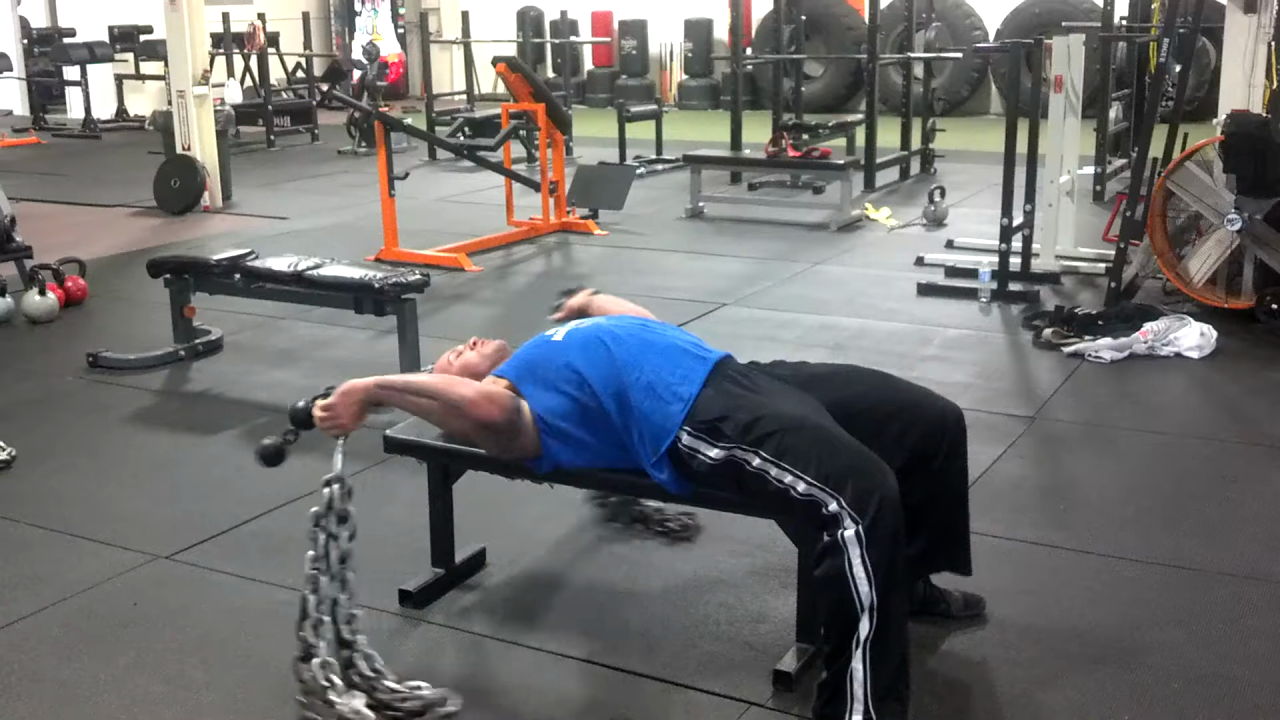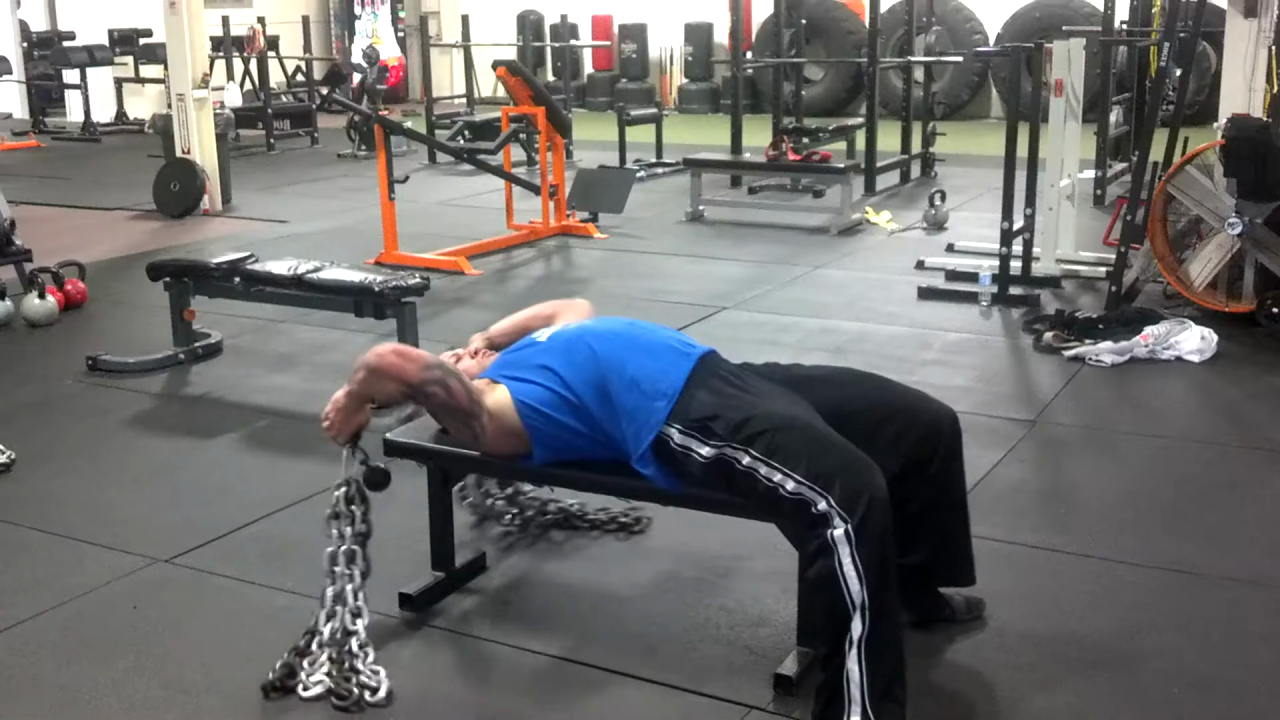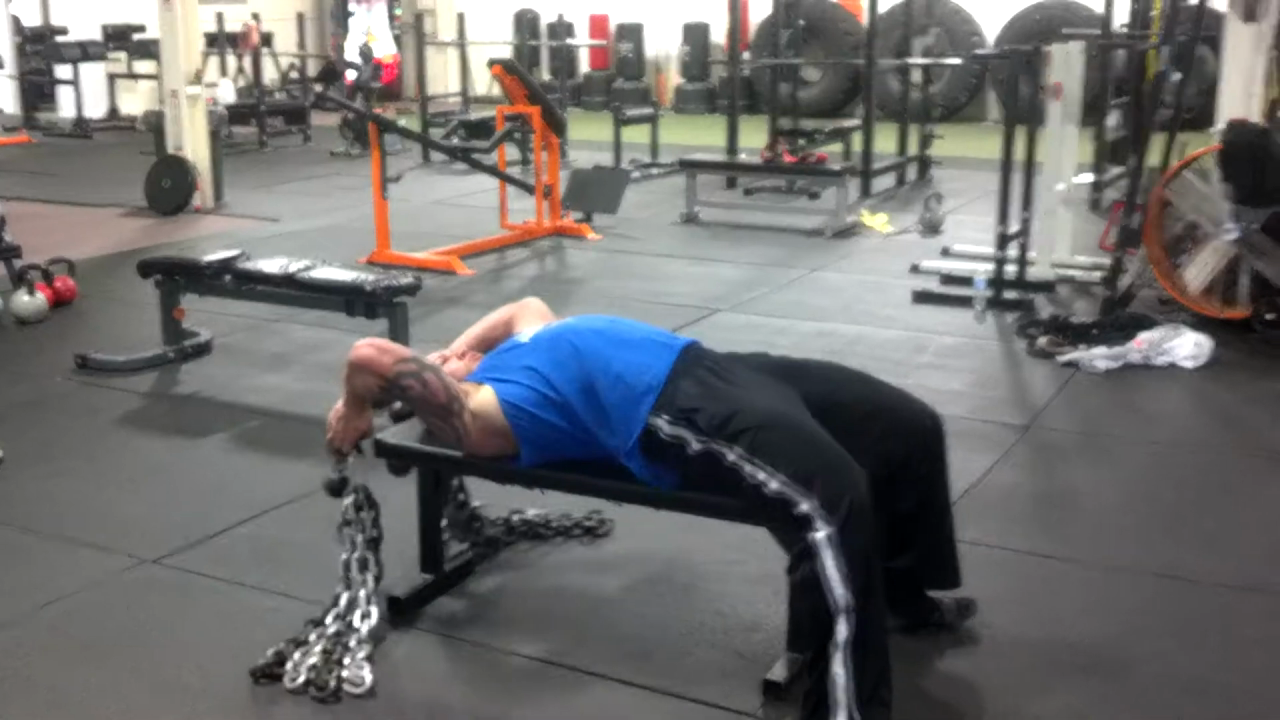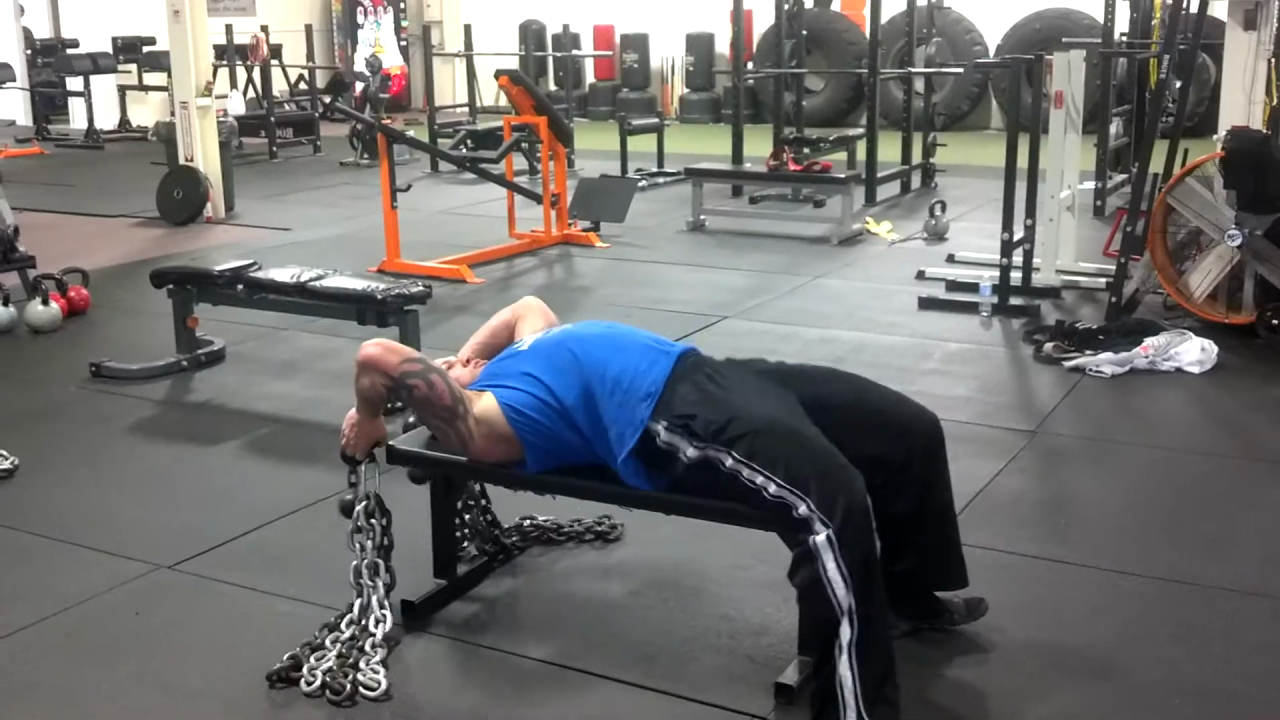
dt=0.3s
person 1, frame 1
left shoulder: (544, 360)
right shoulder: (498, 406)
left elbow: (652, 333)
right elbow: (487, 410)
left wrist: (600, 303)
left hip: (738, 377)
right hip: (701, 423)
left knee: (933, 422)
right knee: (862, 497)
left ankle: (906, 583)
person 1, frame 2
left shoulder: (533, 358)
right shoulder: (488, 410)
left elbow: (575, 306)
right elbow: (392, 360)
left wrist: (487, 336)
right wrist: (354, 401)
left hip: (729, 376)
right hip: (684, 419)
left knee: (928, 427)
right knee: (850, 496)
left ankle: (913, 589)
person 1, frame 3
left shoulder: (517, 358)
right shoulder: (476, 416)
left elbow: (531, 307)
right elbow: (373, 355)
left wrist: (456, 343)
right wrist: (353, 411)
right hip: (674, 411)
left knee: (909, 429)
right knee: (833, 496)
left ankle: (902, 591)
person 1, frame 4
left shoulder: (522, 361)
right shoulder: (481, 419)
left elbow: (529, 306)
right elbow: (378, 355)
left wrist: (464, 352)
right wrist: (367, 417)
right hip: (671, 416)
left knee: (910, 431)
right knee: (831, 500)
left ankle: (908, 595)
